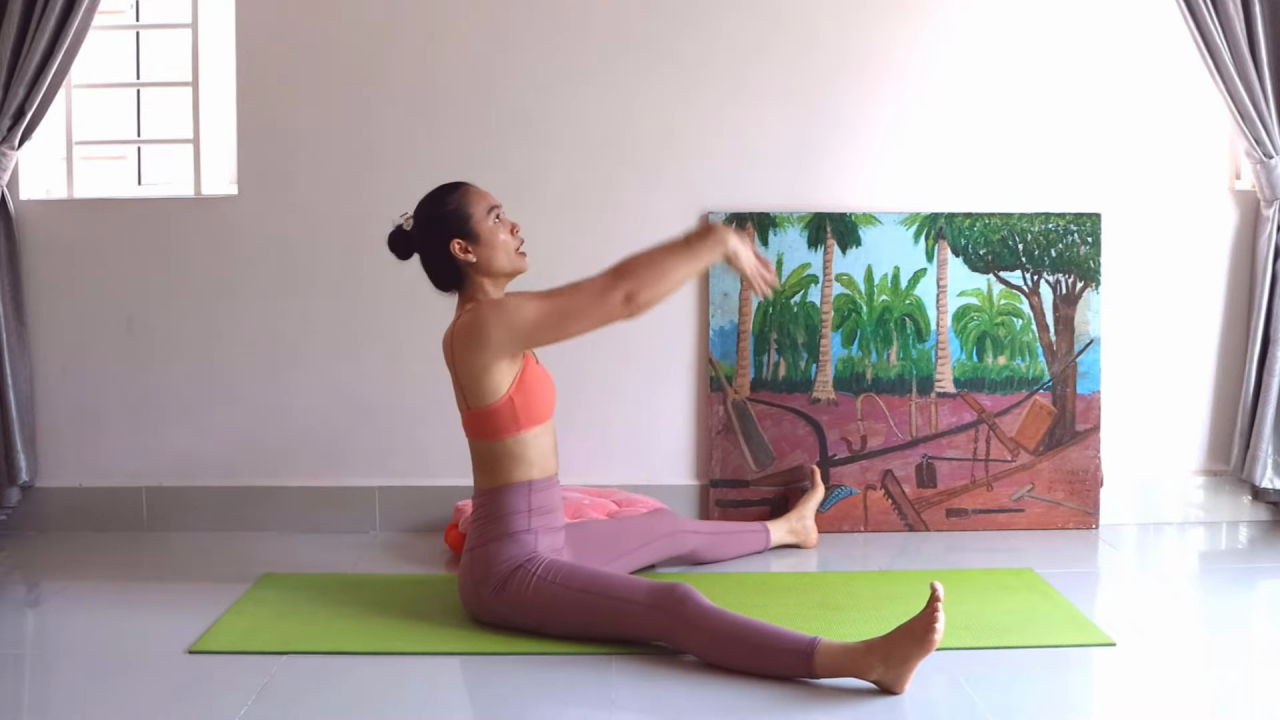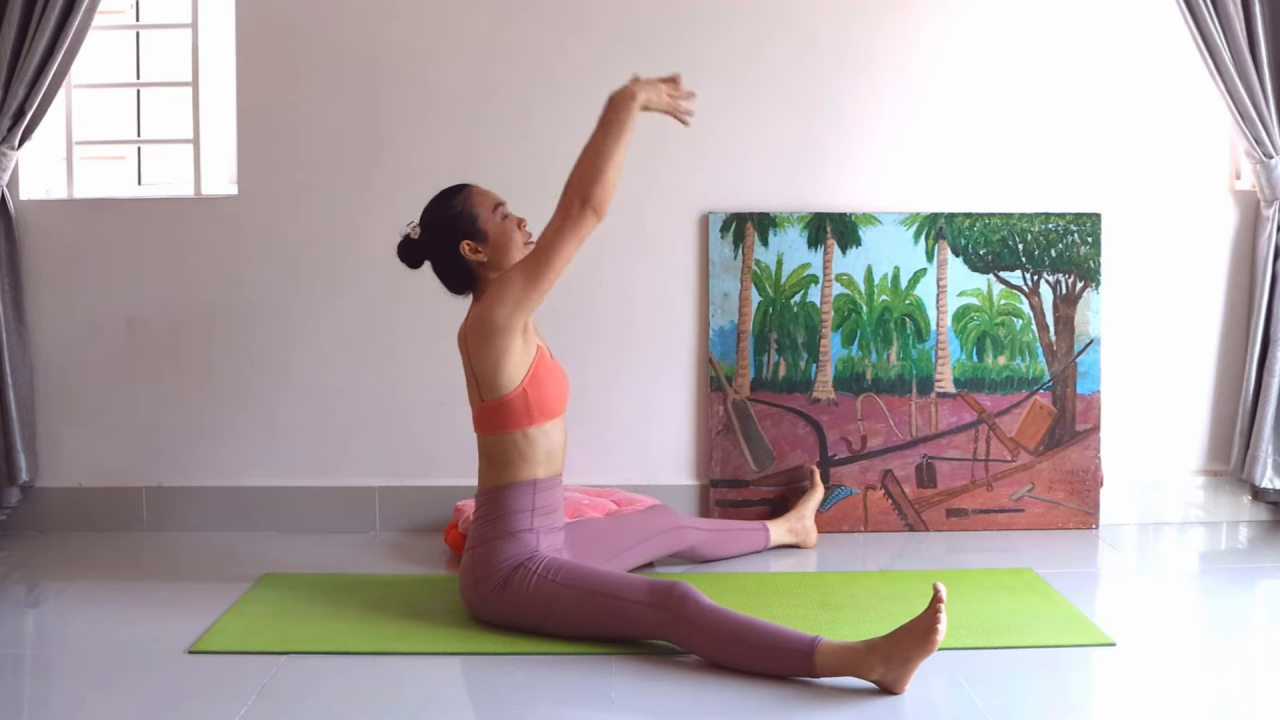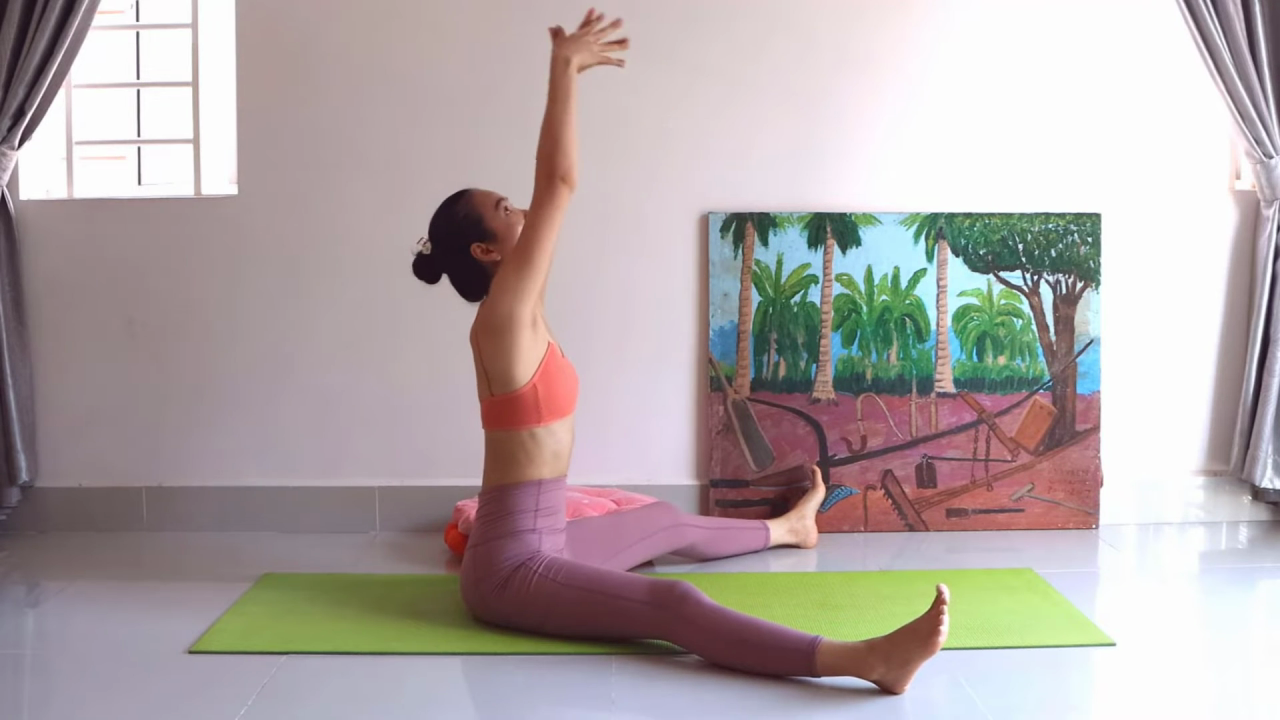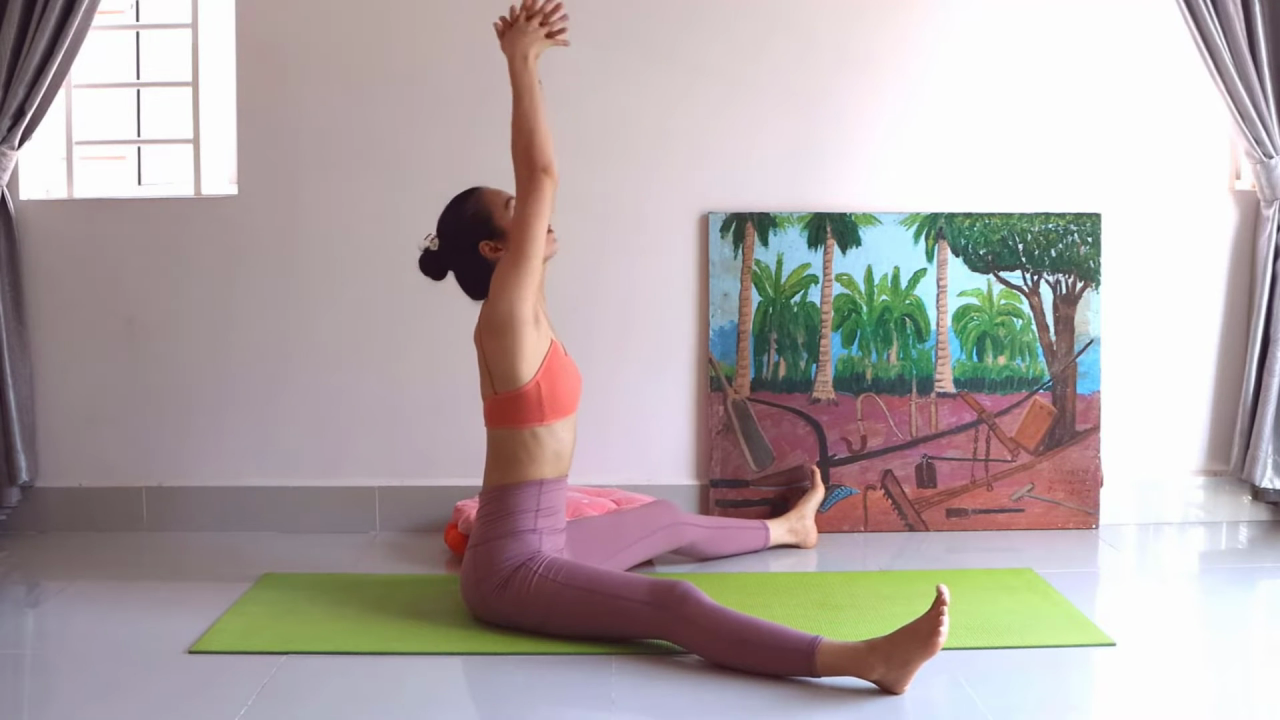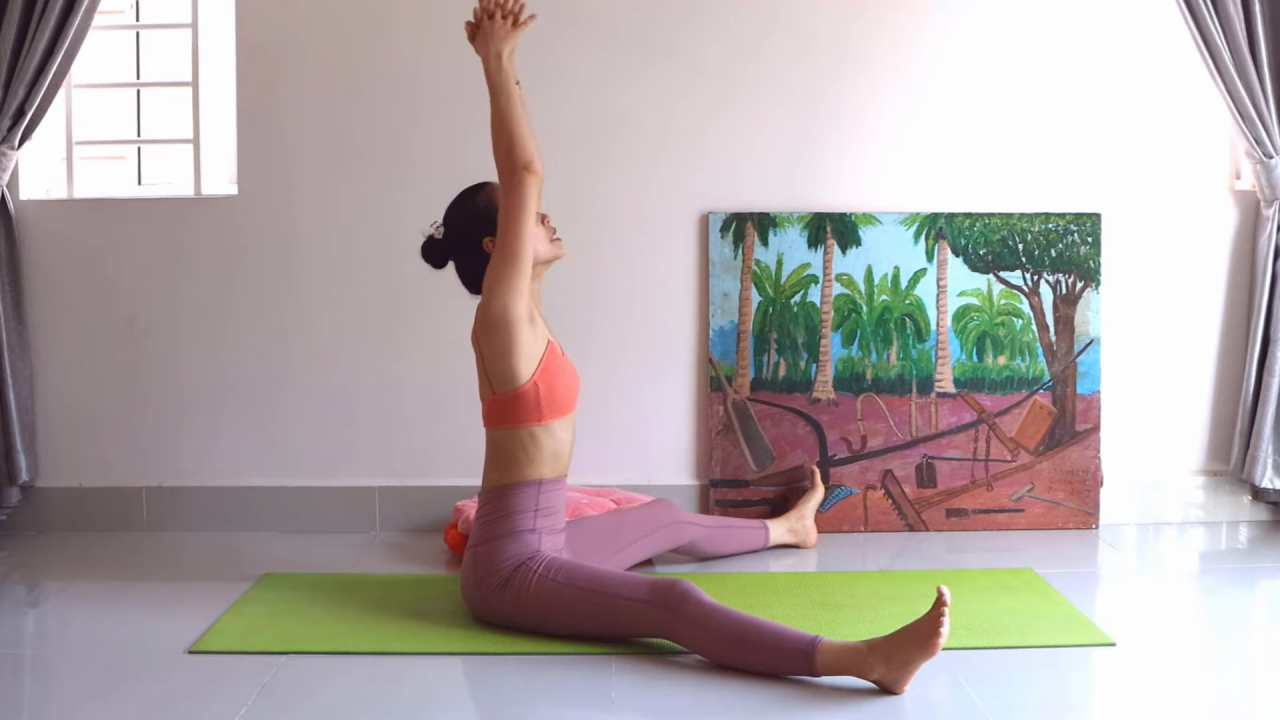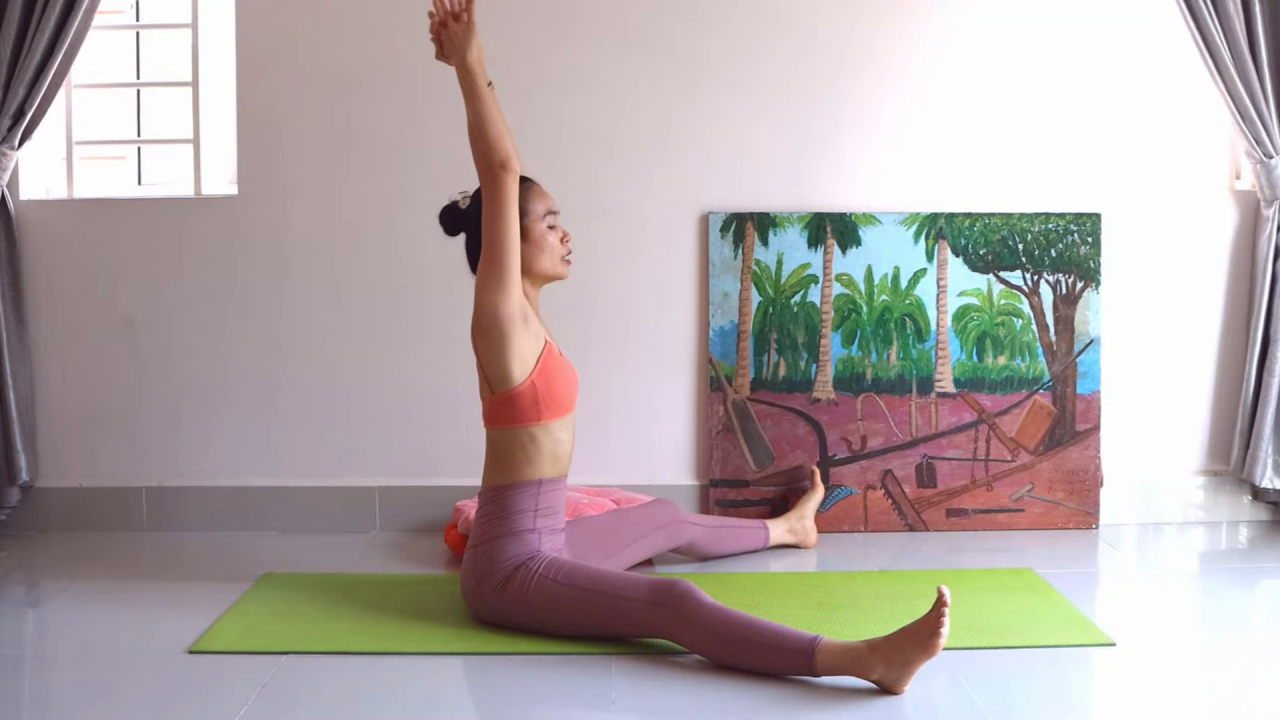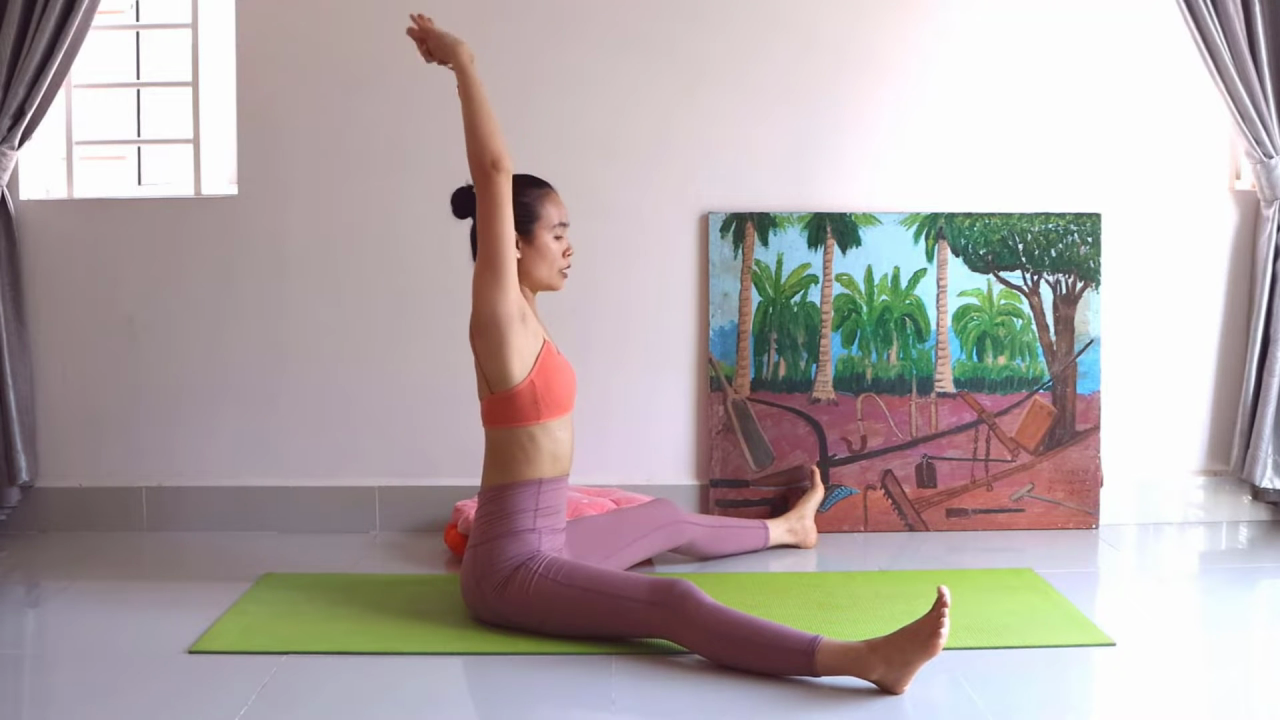
dt=0.3s
person 1, frame 1
left shoulder: (499, 317)
right shoulder: (485, 326)
left elbow: (611, 285)
right elbow: (623, 296)
left wrist: (701, 243)
right wrist: (713, 242)
left hip: (541, 541)
right hip: (509, 566)
left knee: (664, 529)
right knee: (673, 607)
left ankle: (784, 528)
right ankle: (867, 660)
person 1, frame 2
left shoulder: (507, 317)
right shoulder: (493, 318)
left elbow: (579, 210)
right elbow: (587, 210)
left wrist: (621, 111)
right wrist: (626, 106)
left hip: (537, 539)
right hip: (511, 566)
left knee: (664, 525)
right knee: (674, 606)
left ankle: (785, 528)
right ankle: (867, 660)
person 1, frame 3
left shoulder: (515, 316)
right shoulder: (504, 316)
left elbow: (554, 187)
right elbow: (560, 183)
left wrist: (568, 69)
right wrist: (563, 70)
left hip: (539, 540)
right hip: (512, 568)
left knee: (666, 522)
right knee: (676, 606)
left ankle: (784, 528)
right ankle: (866, 660)
person 1, frame 4
left shoulder: (521, 314)
right shoulder: (506, 313)
left elbow: (534, 177)
right elbow: (541, 174)
left wrist: (525, 63)
right wrist: (522, 65)
left hip: (540, 539)
right hip: (511, 566)
left knee: (666, 521)
right knee: (674, 606)
left ankle: (785, 528)
right ankle: (868, 660)
person 1, frame 5
left shoulder: (519, 313)
right shoulder: (502, 313)
left elbow: (520, 174)
right elbow: (525, 171)
left wrist: (503, 64)
right wrist: (496, 63)
left hip: (538, 540)
right hip: (510, 566)
left knee: (664, 520)
right knee: (673, 604)
left ankle: (784, 528)
right ankle: (867, 659)
person 1, frame 6
left shoulder: (520, 310)
right shoulder: (500, 312)
left elbow: (503, 169)
right elbow: (500, 171)
left wrist: (475, 68)
right wrist: (469, 64)
left hip: (539, 540)
right hip: (511, 566)
left knee: (664, 520)
right knee: (673, 604)
left ankle: (785, 528)
right ankle: (868, 660)
person 1, frame 7
left shoulder: (518, 311)
right shoulder: (498, 313)
left elbow: (496, 172)
right elbow: (494, 173)
right wrist: (462, 64)
left hip: (542, 540)
right hip: (511, 565)
left knee: (665, 520)
right knee: (675, 603)
left ankle: (783, 528)
right ankle: (866, 658)
